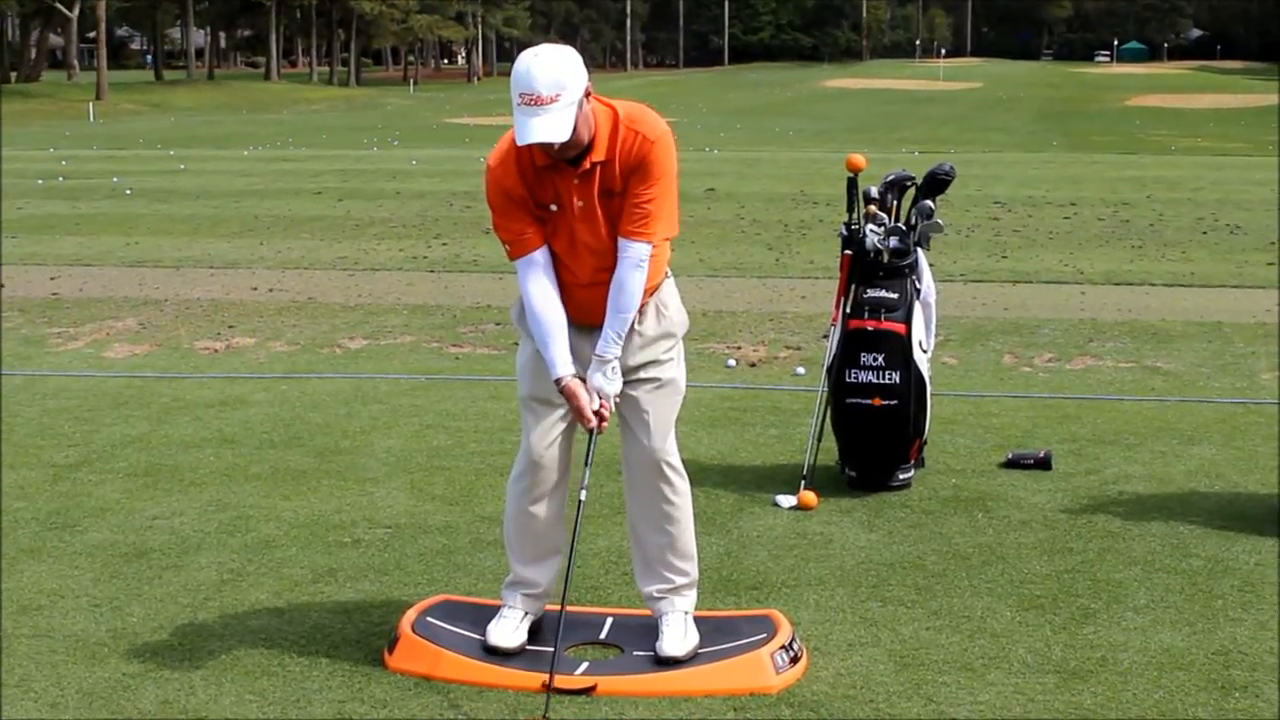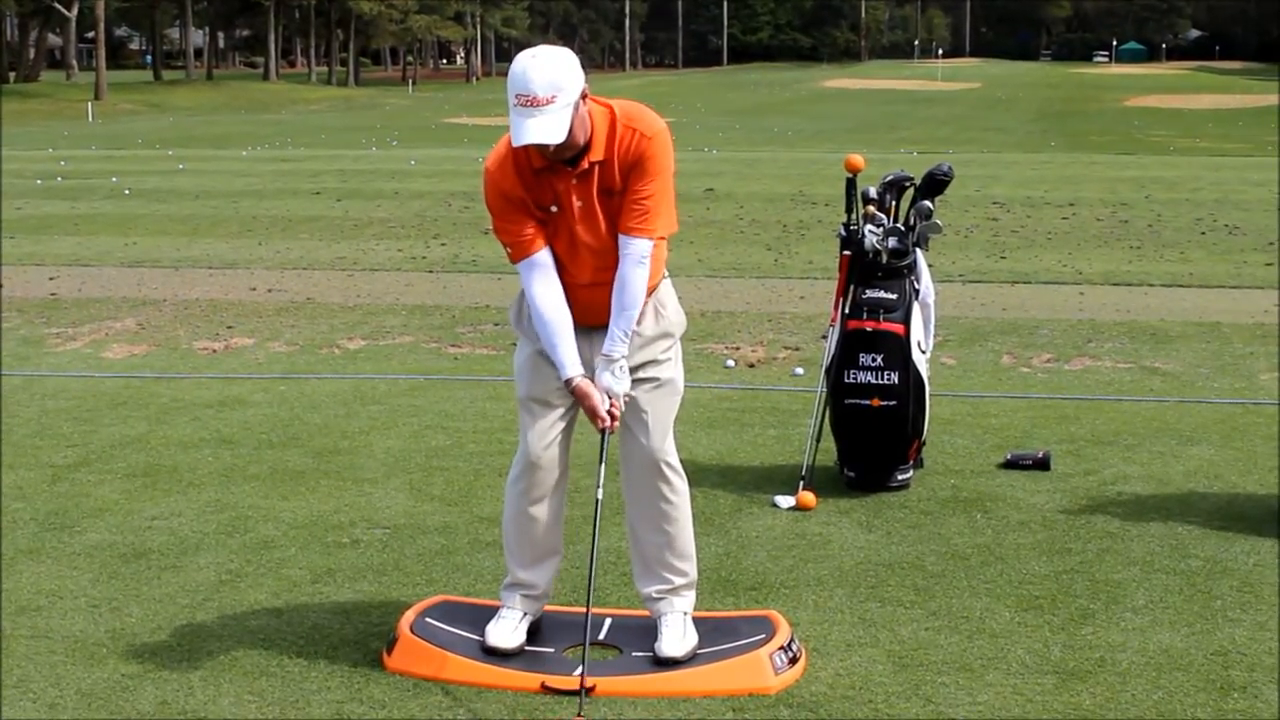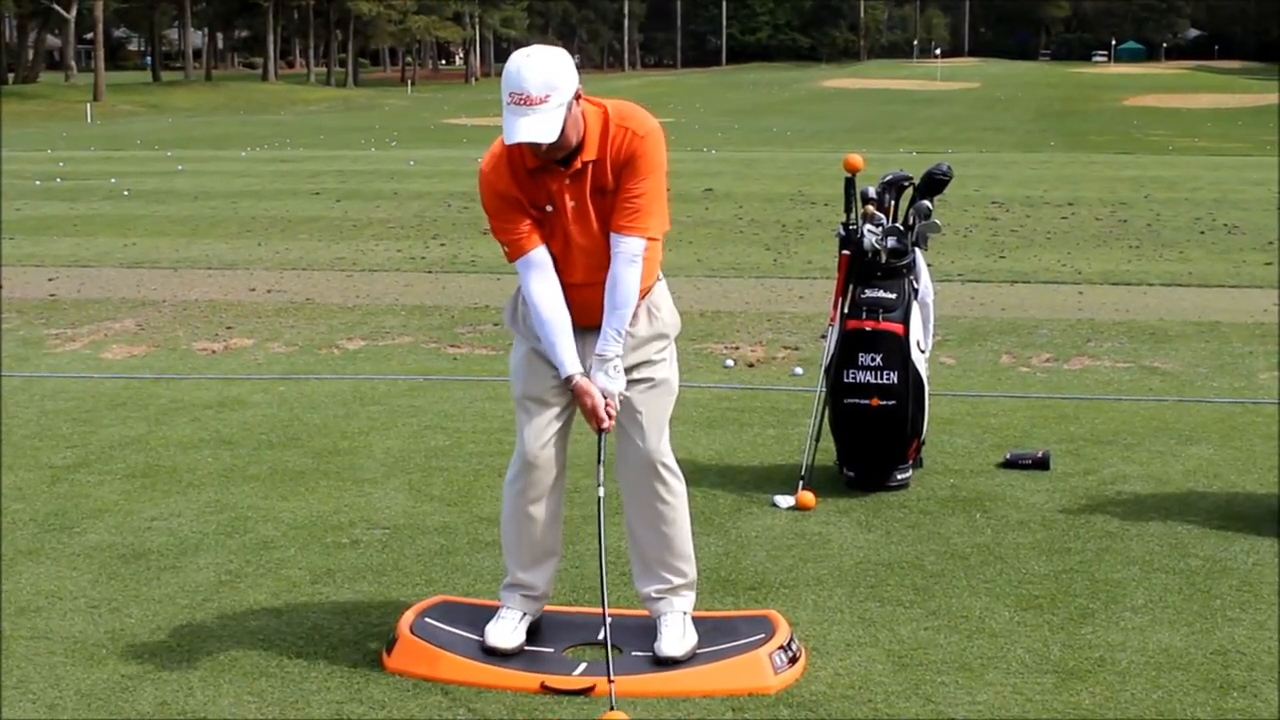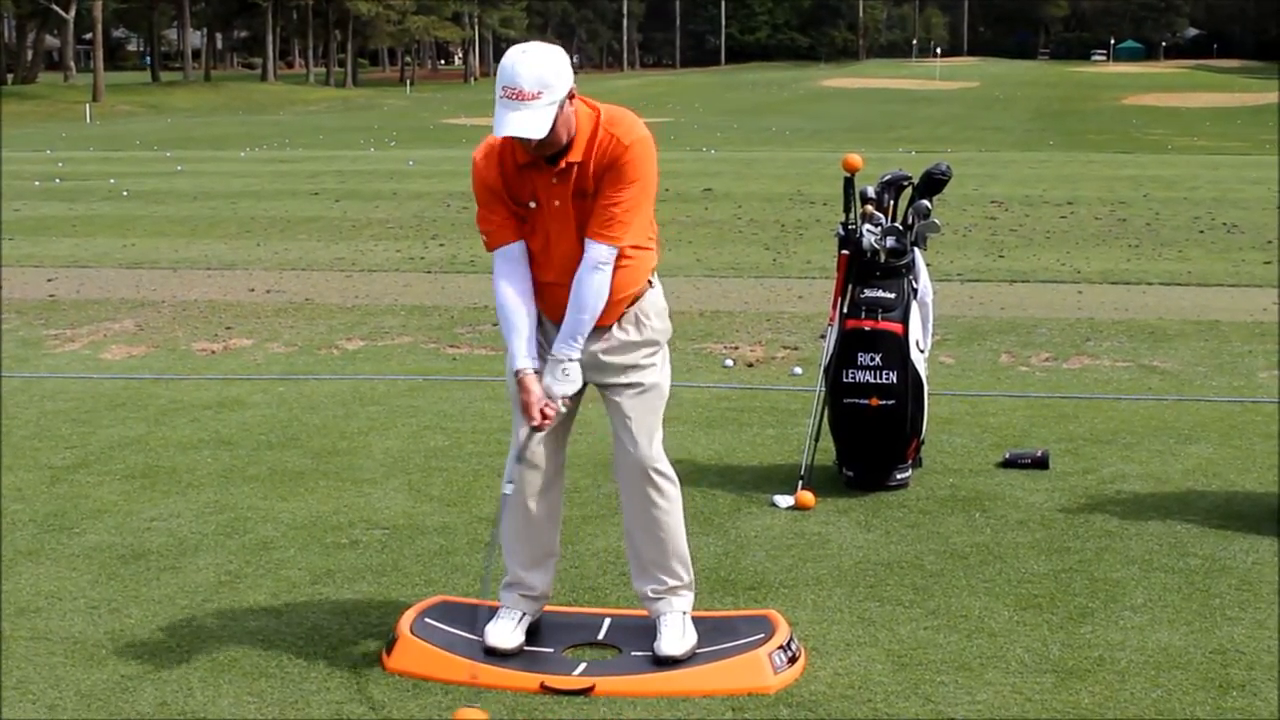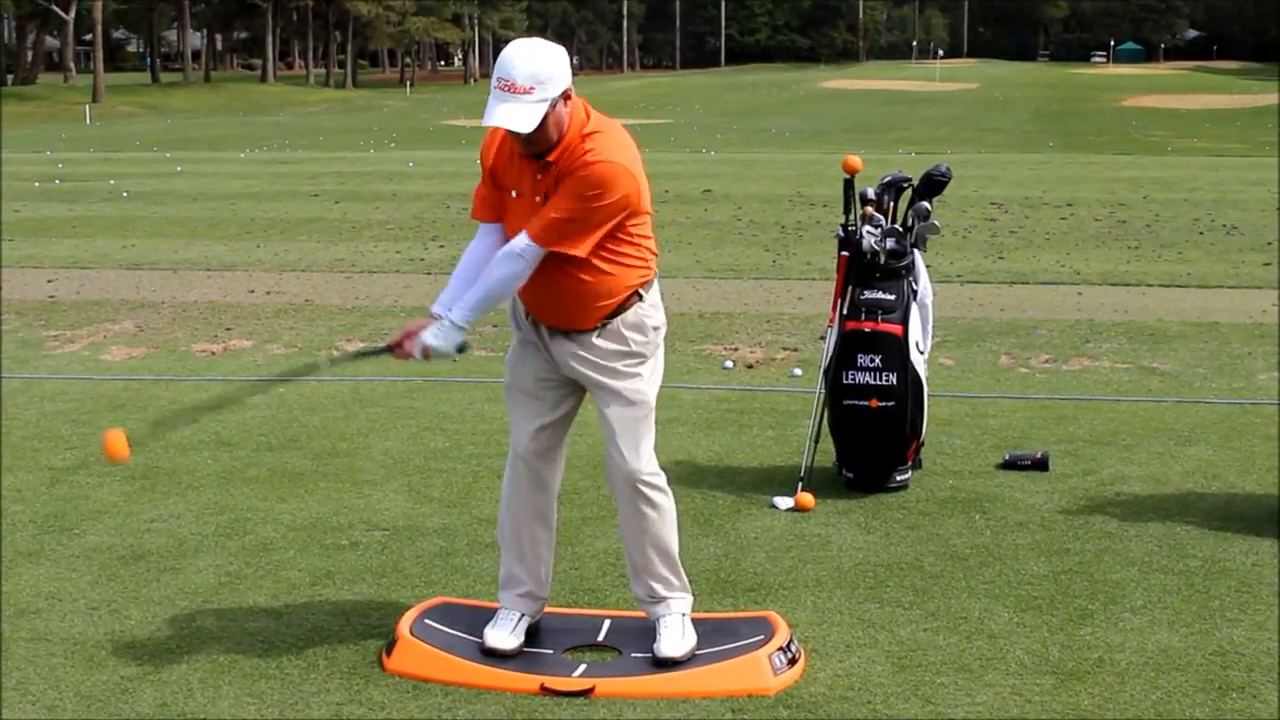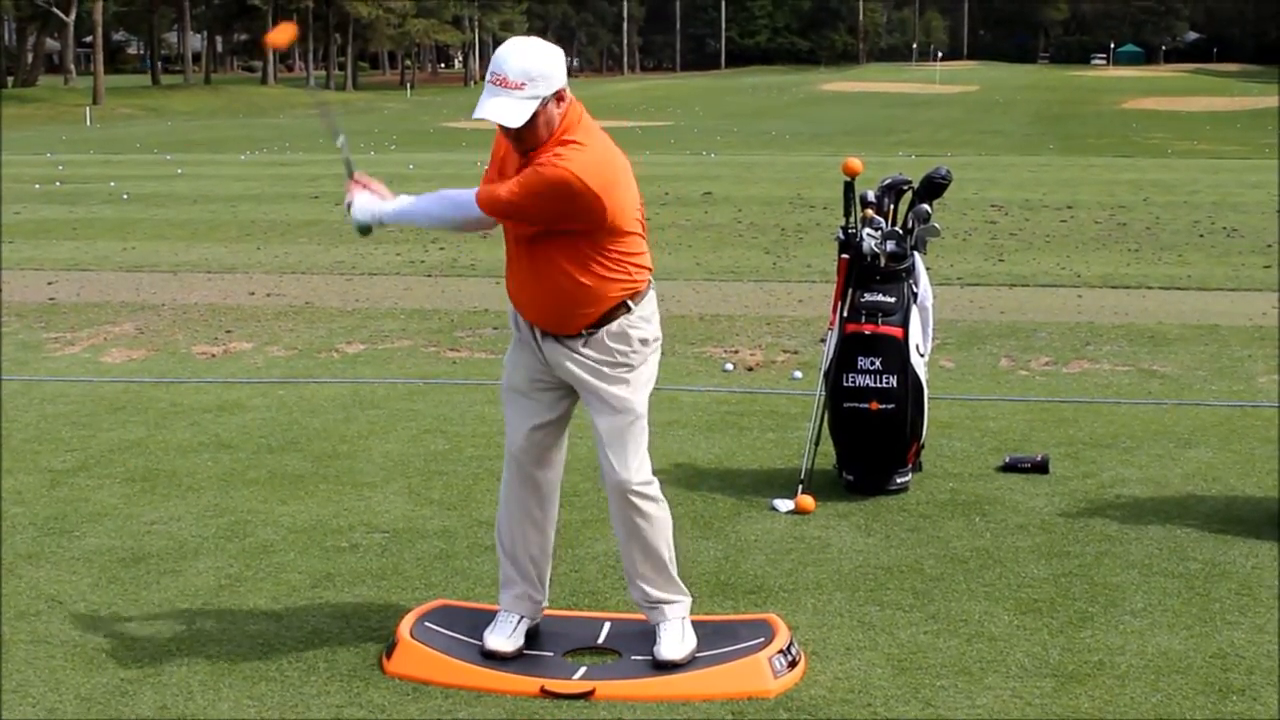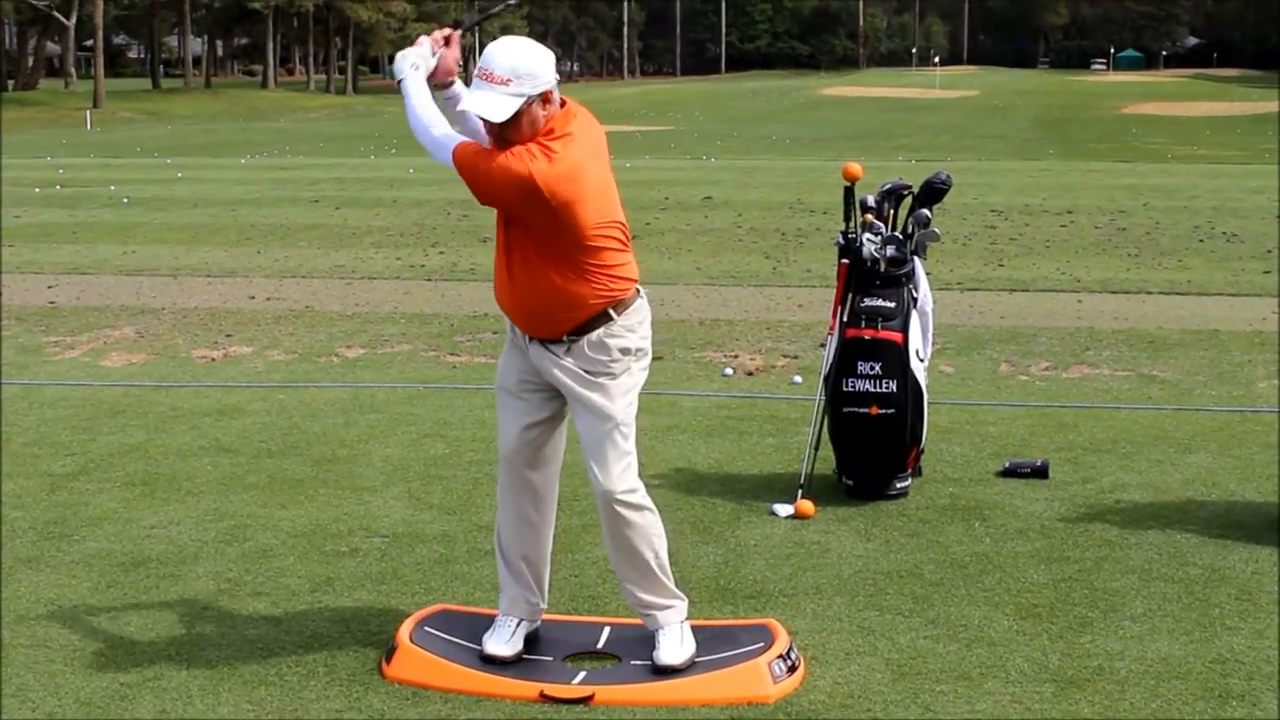
dt=0.2s
person 1, frame 1
left shoulder: (645, 137)
right shoulder: (506, 167)
left elbow: (635, 259)
right elbow: (535, 275)
left wrist: (609, 361)
right wrist: (564, 376)
left hip: (641, 318)
right hip: (555, 321)
left knee: (655, 458)
right knee: (538, 458)
left ankle: (672, 602)
right ankle: (522, 597)
person 1, frame 2
left shoulder: (642, 135)
right shoulder: (504, 170)
left elbow: (637, 255)
right elbow: (539, 276)
left wrist: (616, 360)
right wrist: (576, 378)
left hip: (640, 318)
right hip: (553, 323)
left knee: (653, 458)
right knee: (536, 459)
left ankle: (671, 602)
right ankle: (521, 598)
person 1, frame 3
left shoulder: (634, 133)
right shoulder: (498, 170)
left elbow: (628, 254)
right elbow: (537, 275)
left wrist: (609, 359)
right wrist: (575, 376)
left hip: (633, 318)
right hip: (548, 324)
left knee: (650, 459)
right knee: (533, 460)
left ankle: (671, 601)
right ankle: (521, 598)
person 1, frame 4
left shoulder: (624, 142)
right shoulder: (491, 162)
left elbow: (598, 262)
right elbow: (510, 270)
left wrist: (569, 361)
right wrist: (526, 368)
left hip: (626, 321)
right hip: (541, 322)
left knee: (643, 461)
right knee: (529, 460)
left ankle: (671, 602)
right ankle: (521, 598)
person 1, frame 5
left shoulder: (604, 160)
right shoulder: (500, 142)
left elbow: (523, 255)
right elbow: (488, 238)
left wrist: (452, 326)
right wrist: (440, 315)
left hip: (616, 329)
right hip: (535, 326)
left knee: (632, 467)
right knee: (530, 461)
left ankle: (669, 604)
right ankle: (521, 599)
person 1, frame 6
left shoulder: (575, 169)
right shoulder: (519, 133)
left elbow: (473, 208)
right elbow: (483, 207)
left wrist: (385, 211)
right wrist: (395, 203)
left hip: (610, 336)
right hip: (535, 330)
left knee: (626, 476)
right knee: (525, 462)
left ankle: (668, 608)
right ankle: (520, 603)
person 1, frame 7
left shoulder: (534, 173)
right shoulder: (567, 120)
left elbow: (444, 147)
right elbow: (493, 146)
left wrist: (413, 72)
right wrist: (448, 85)
left hip: (599, 342)
right hip: (529, 336)
left knee: (614, 483)
right knee: (520, 467)
left ankle: (666, 615)
right ankle: (520, 608)
